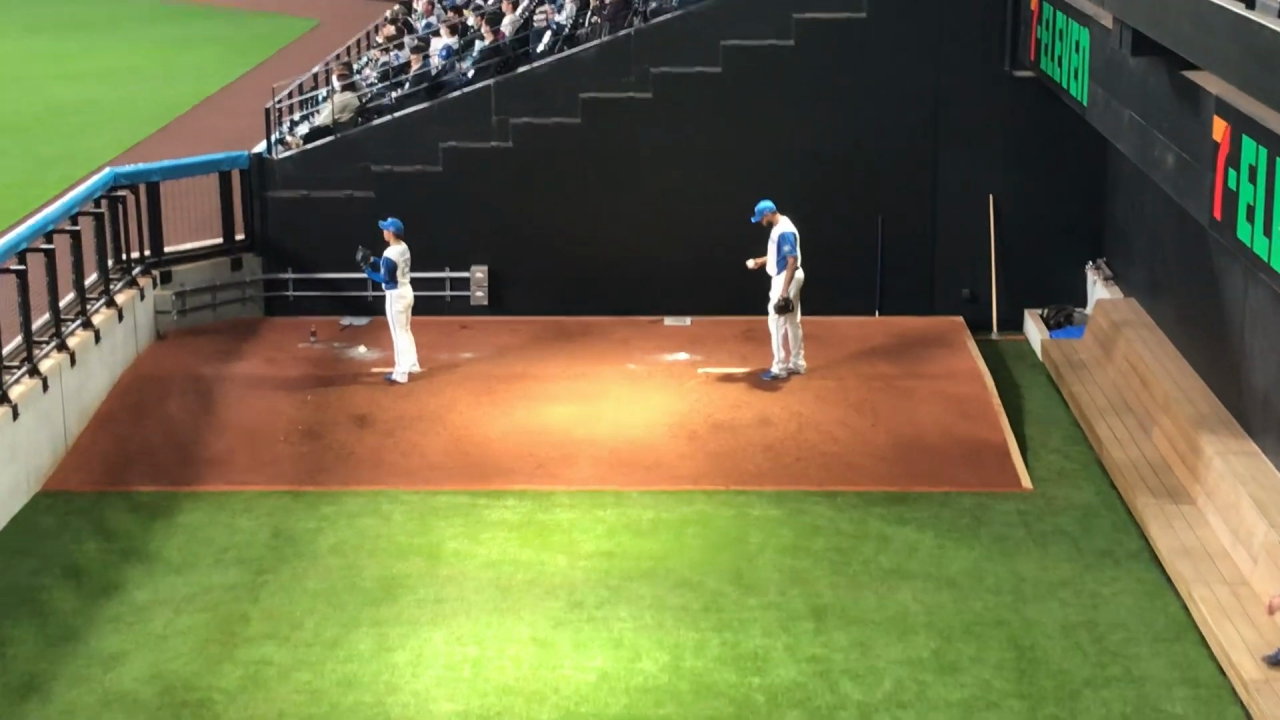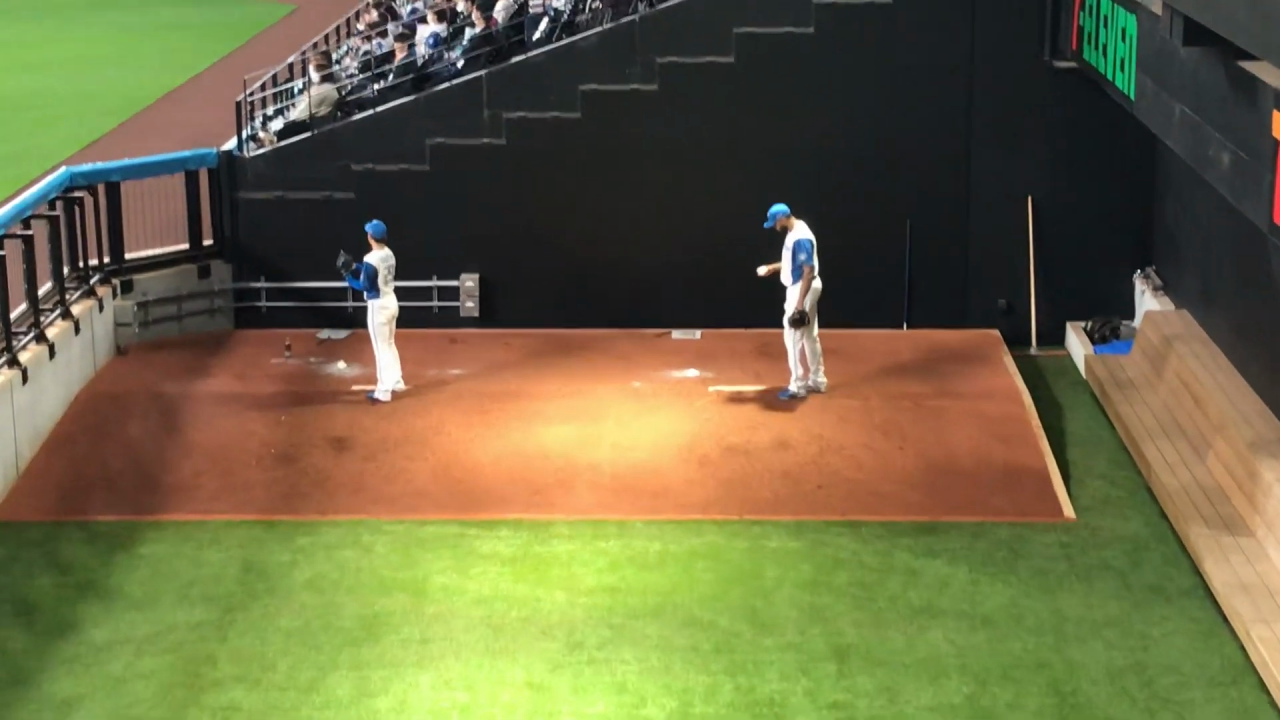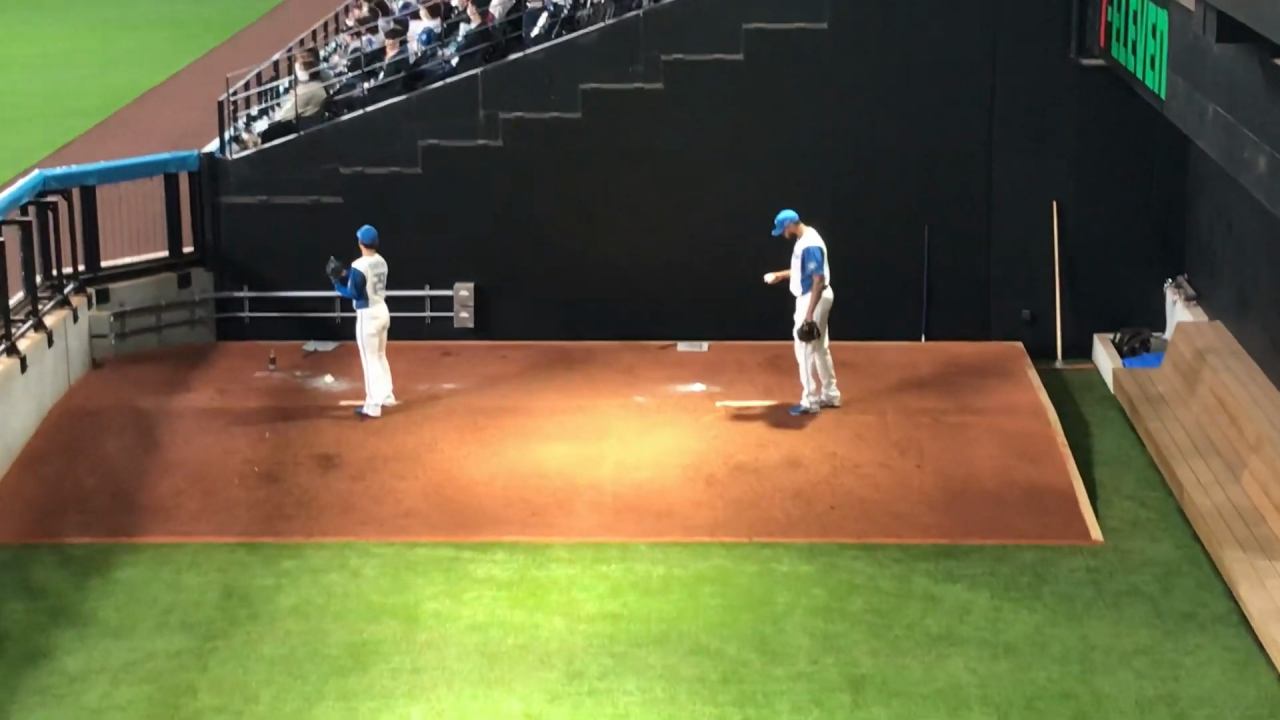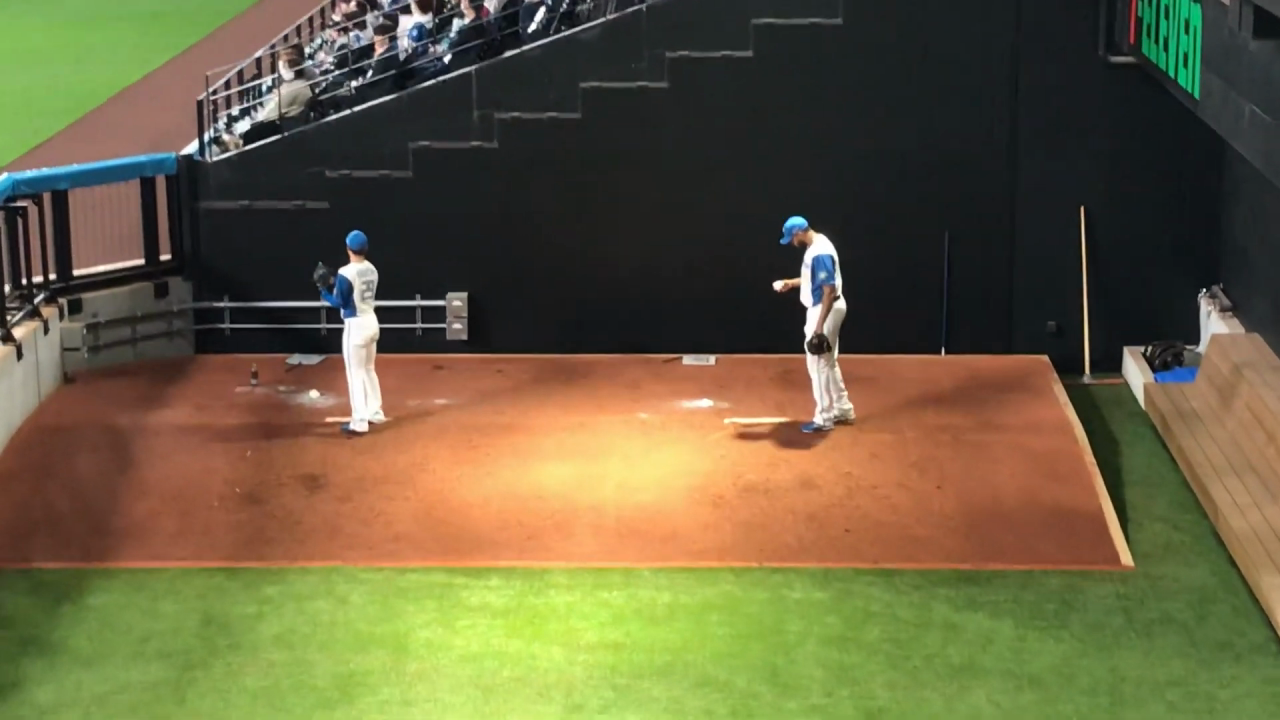
dt=0.1s
person 1, frame 1
left shoulder: (785, 231)
right shoulder: (779, 227)
left elbow: (793, 261)
left wrist: (785, 290)
right wrist: (761, 261)
left hip: (787, 279)
right hip: (784, 278)
left knee: (777, 321)
right knee: (792, 322)
left ankle: (780, 368)
right ankle: (797, 364)
person 1, frame 2
left shoulder: (800, 237)
right shoulder: (794, 232)
left elbow: (808, 271)
left wrist: (800, 302)
right wrist: (773, 267)
left hip: (802, 289)
right hip: (799, 288)
left knee: (793, 335)
right knee: (809, 335)
left ankle: (798, 386)
right ankle: (817, 381)
person 1, frame 3
left shoulder: (810, 245)
right shoulder: (805, 239)
left elbow: (818, 280)
left wrist: (809, 314)
right wrist: (782, 275)
left hip: (813, 299)
right hip: (808, 297)
left knee: (805, 348)
right knee: (820, 349)
left ankle: (811, 402)
right ankle: (830, 396)
person 1, frame 4
left shoulder: (820, 253)
right shoulder: (816, 245)
left elbow: (829, 291)
left wrist: (820, 325)
right wrist: (792, 283)
left hip: (825, 310)
right hip: (820, 308)
left knee: (818, 362)
right knee: (828, 361)
left ankle: (824, 418)
right ankle: (843, 409)
person 2, frame 1
left shoulder: (390, 254)
right shoulder: (404, 247)
left elbow: (385, 278)
left wrist: (368, 270)
right wrist: (374, 261)
left hip: (396, 295)
right hip: (406, 291)
left knee: (398, 334)
right knee: (406, 331)
left ankle: (401, 374)
right ankle: (412, 365)
person 2, frame 2
left shoulder: (371, 259)
right shoulder: (389, 254)
left elbow: (365, 286)
left wrist: (348, 277)
right wrist: (356, 268)
left hip: (378, 305)
right hip: (390, 301)
left knee: (381, 348)
right knee: (389, 344)
left ankle: (383, 392)
right ankle: (396, 382)
person 2, frame 3
left shoulder: (359, 265)
right shoulder: (381, 262)
left elbow: (352, 294)
left wrist: (337, 283)
right wrist: (347, 275)
left hip: (368, 315)
right hip: (382, 311)
left knee: (370, 360)
right knee: (380, 356)
left ankle: (373, 407)
right ankle: (386, 397)
person 2, frame 4
left shoulder: (346, 272)
right shoulder: (371, 269)
left elbow: (338, 302)
left wrist: (324, 291)
right wrist: (335, 283)
left hip: (356, 325)
right hip: (371, 321)
left knee: (355, 373)
right knee: (368, 370)
left ankle: (359, 422)
right ankle: (375, 413)
